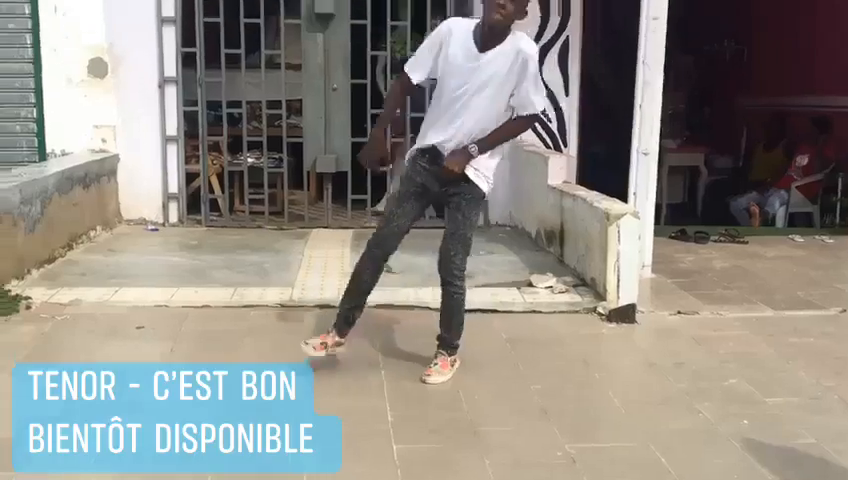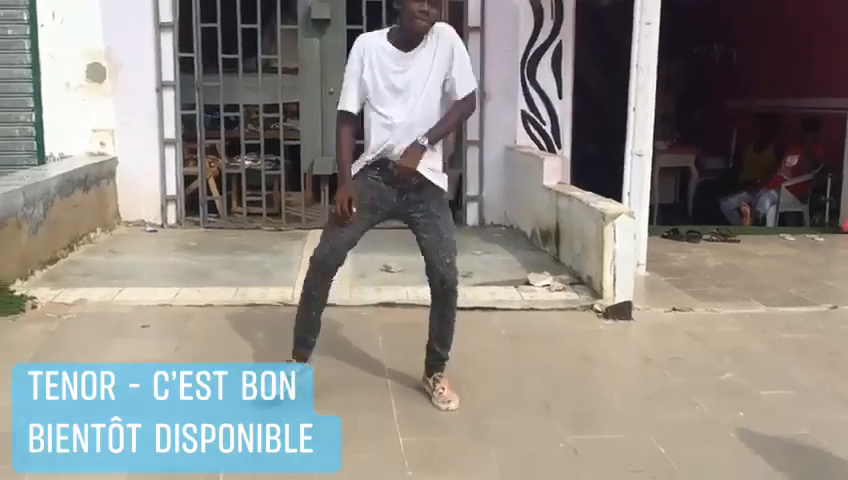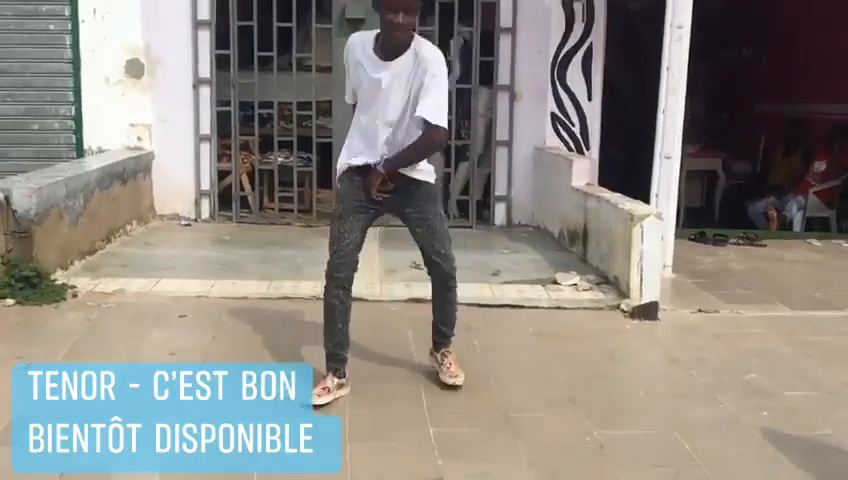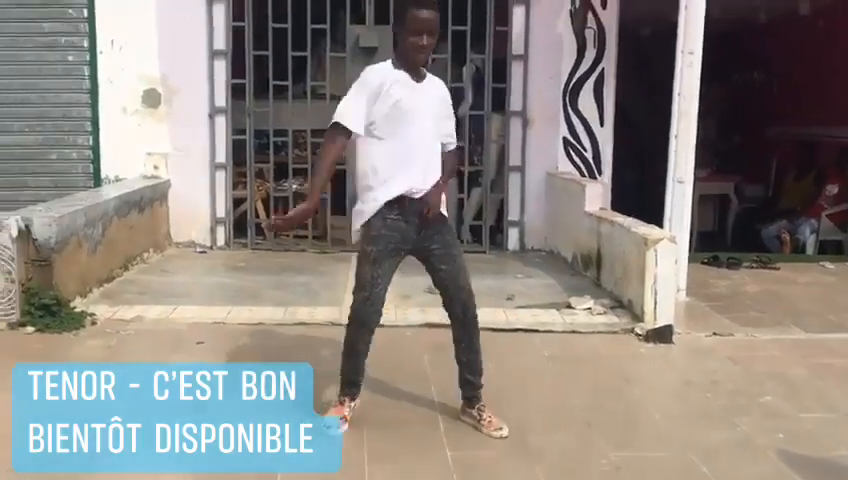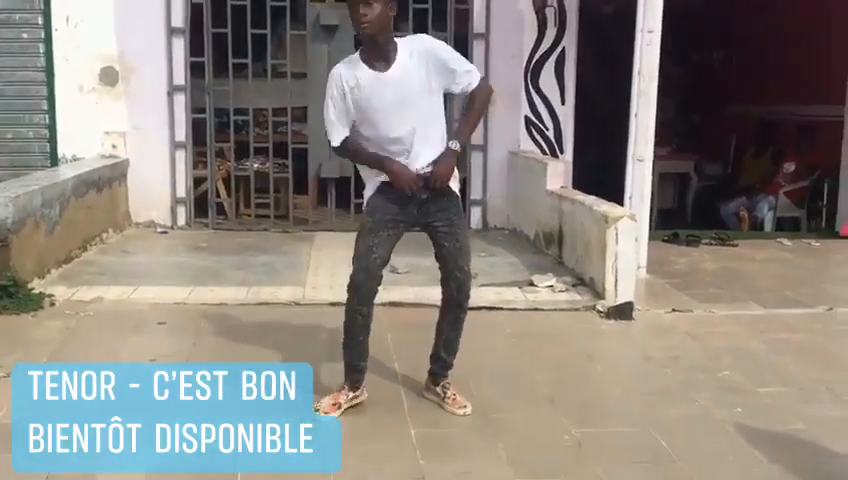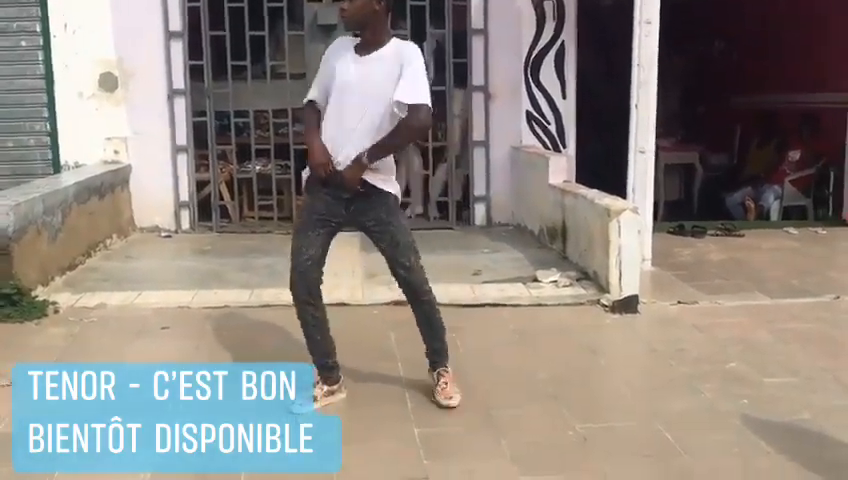
dt=0.5s
person 1, frame 1
left shoulder: (523, 52)
right shoulder: (450, 32)
left elbow: (528, 115)
right elbow: (405, 80)
left wrist: (471, 150)
right wrist: (379, 135)
left hip: (470, 171)
right hip: (427, 155)
left knee: (450, 268)
right knee: (380, 244)
left ankle: (448, 352)
right ankle: (341, 329)
person 1, frame 2
left shoulder: (446, 41)
right shoulder: (368, 45)
left elbow: (466, 100)
right elbow: (348, 116)
left wrist: (422, 144)
right wrist: (344, 180)
left hip: (424, 177)
right hip: (374, 172)
left knee: (445, 276)
right knee: (324, 259)
left ankle: (434, 372)
right ankle: (299, 360)
person 1, frame 3
left shoulder: (429, 58)
right shoulder: (356, 46)
left elbow: (436, 135)
left wrist: (385, 168)
left hip: (411, 176)
right hip: (359, 173)
left knee: (443, 266)
right knee: (338, 271)
left ankle: (442, 348)
right ankle: (335, 373)
person 1, frame 4
left shoulder: (437, 90)
right shoulder: (376, 80)
right elbow: (339, 133)
left wrist: (439, 187)
right wrist: (313, 198)
left hip: (429, 212)
right hip: (384, 213)
left knee: (463, 305)
right knee: (367, 309)
left ankle: (473, 401)
right ankle: (348, 396)
person 1, frame 5
left shoulder: (427, 49)
right shoulder: (343, 75)
left elbow: (481, 89)
right elbow: (341, 142)
left wrist: (452, 150)
right wrist: (390, 167)
left hip: (440, 188)
right hip: (388, 190)
left knee: (459, 285)
right knee: (362, 283)
left ankle: (438, 380)
right ankle: (353, 384)
person 1, frame 6
left shoulder: (404, 54)
right shoulder: (337, 50)
left elbow: (418, 119)
right elbow: (313, 103)
left wrist: (363, 160)
right wrist: (314, 141)
left hip: (374, 187)
right hip: (324, 185)
left knee: (413, 278)
right knee: (302, 281)
left ankle: (439, 367)
right ankle: (330, 378)
